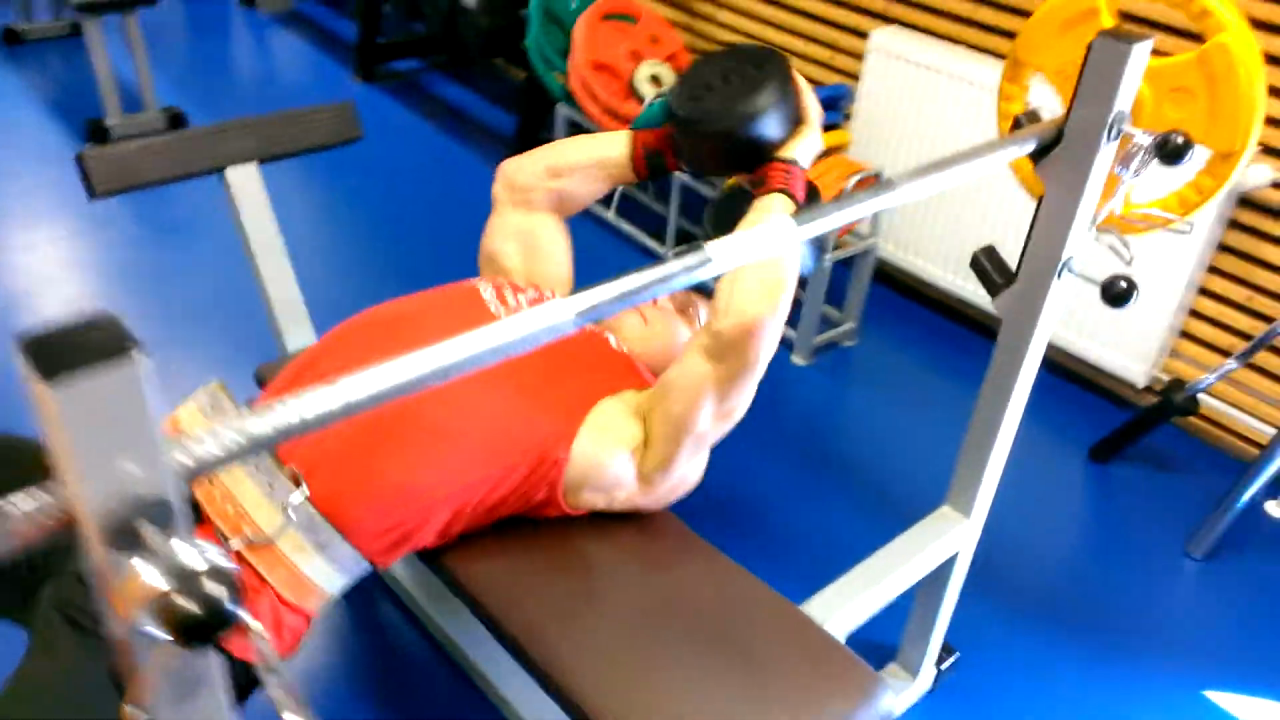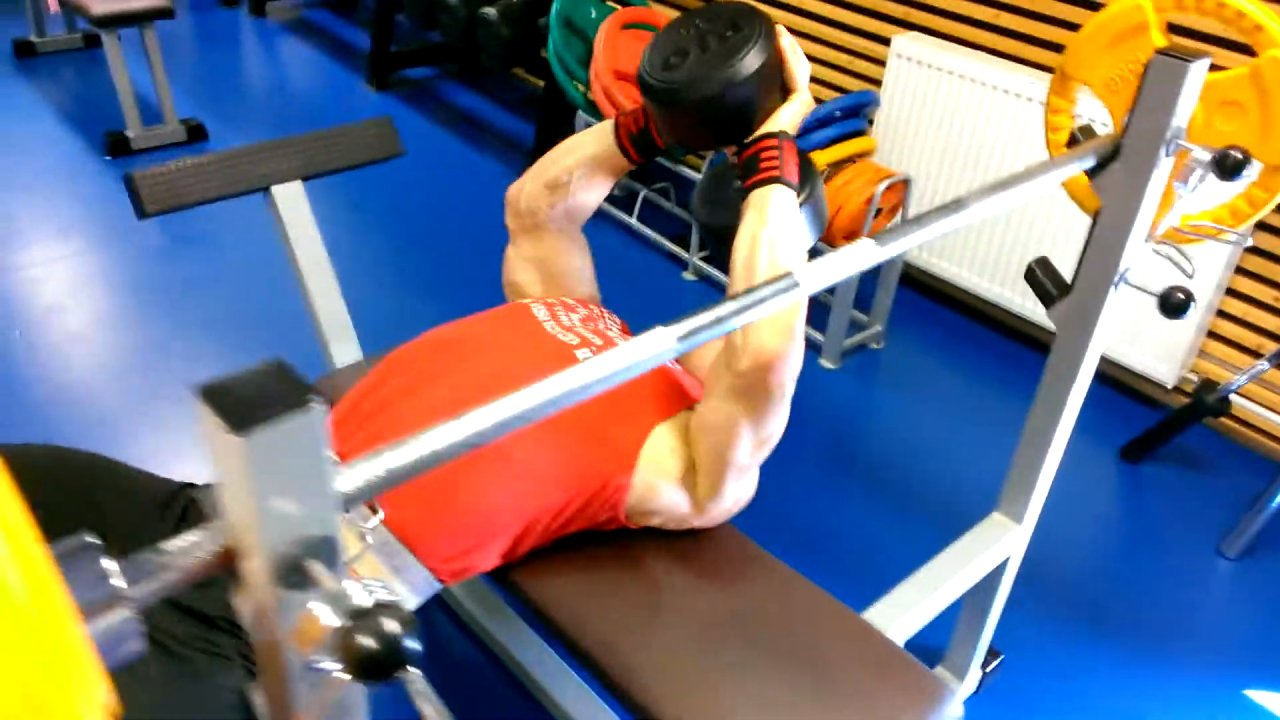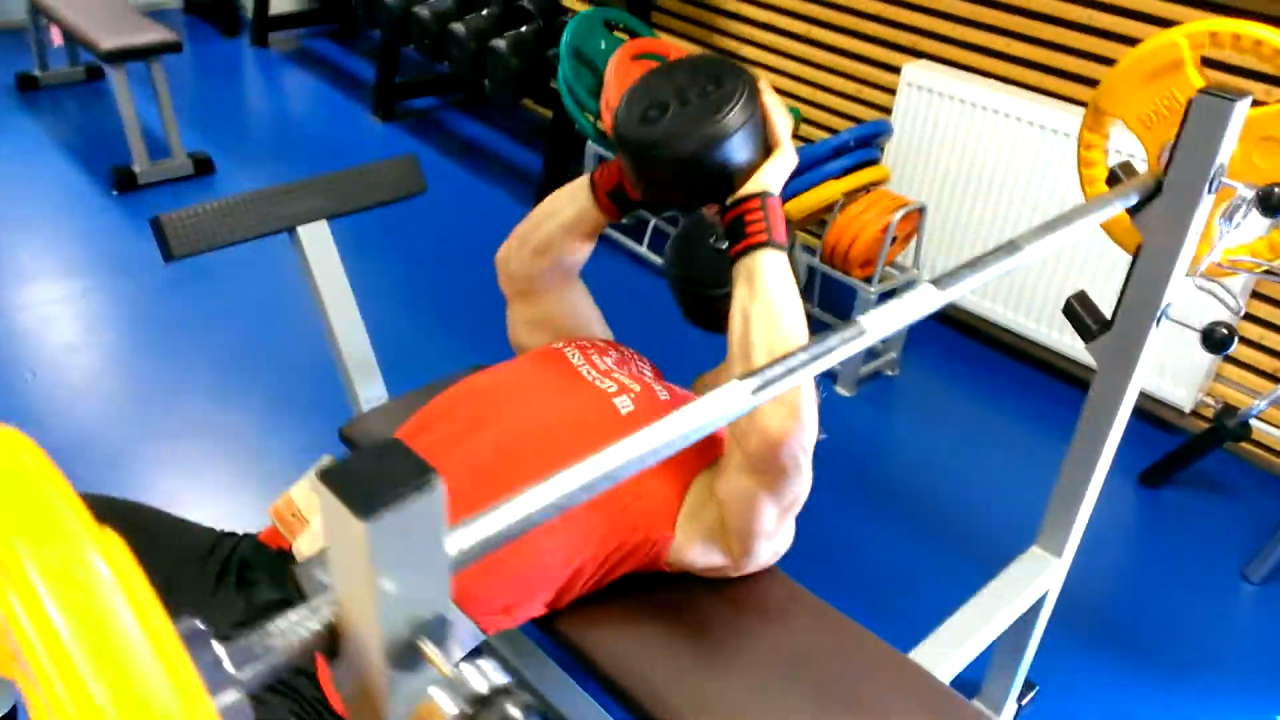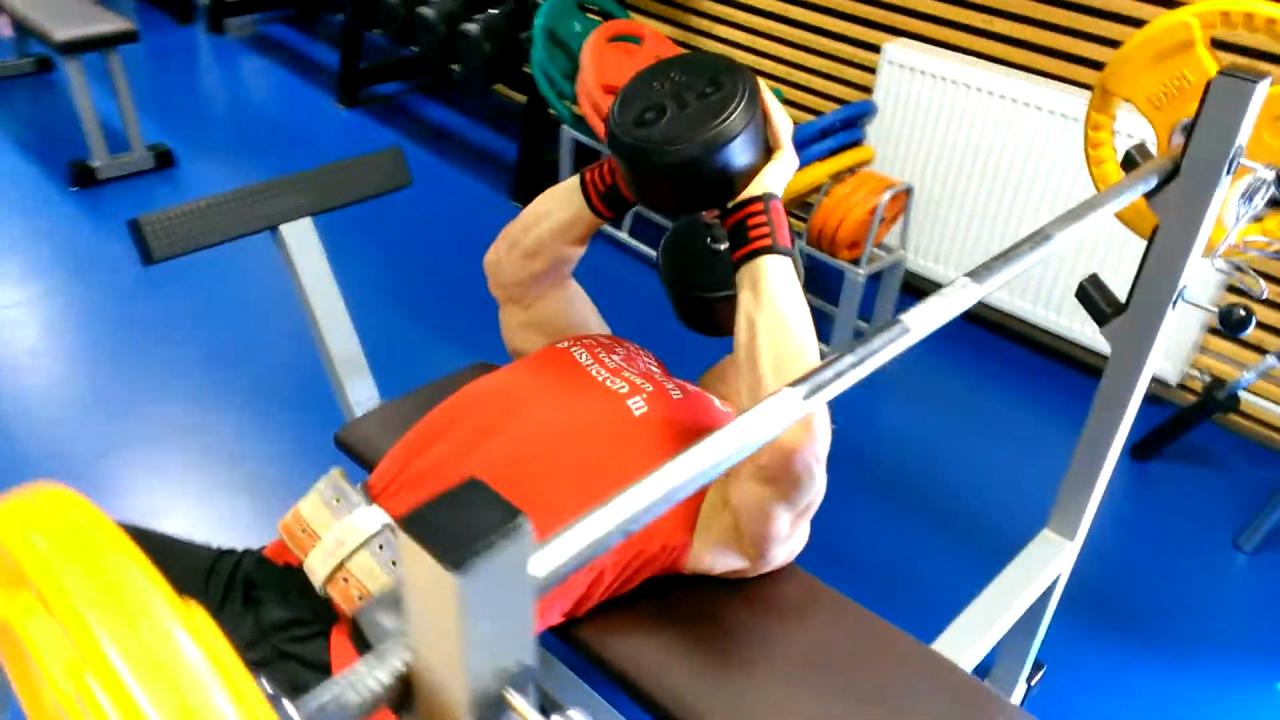
dt=0.2s
person 1, frame 1
left shoulder: (632, 447)
right shoulder: (539, 303)
left elbow: (739, 332)
right elbow: (523, 180)
left wrist: (781, 178)
right wrist: (668, 142)
person 1, frame 2
left shoulder: (695, 469)
right shoulder: (586, 327)
left elbow: (766, 356)
right elbow: (536, 203)
left wrist: (771, 151)
right wrist: (654, 125)
person 1, frame 3
left shoulder: (737, 517)
right shoulder: (610, 367)
left elbow: (778, 427)
right elbow: (527, 262)
left wrist: (756, 214)
right wrist: (628, 178)
person 1, frame 4
left shoulder: (757, 510)
right shoulder: (614, 364)
left elbow: (792, 436)
right elbow: (515, 267)
left wrist: (756, 212)
right wrist: (623, 176)
